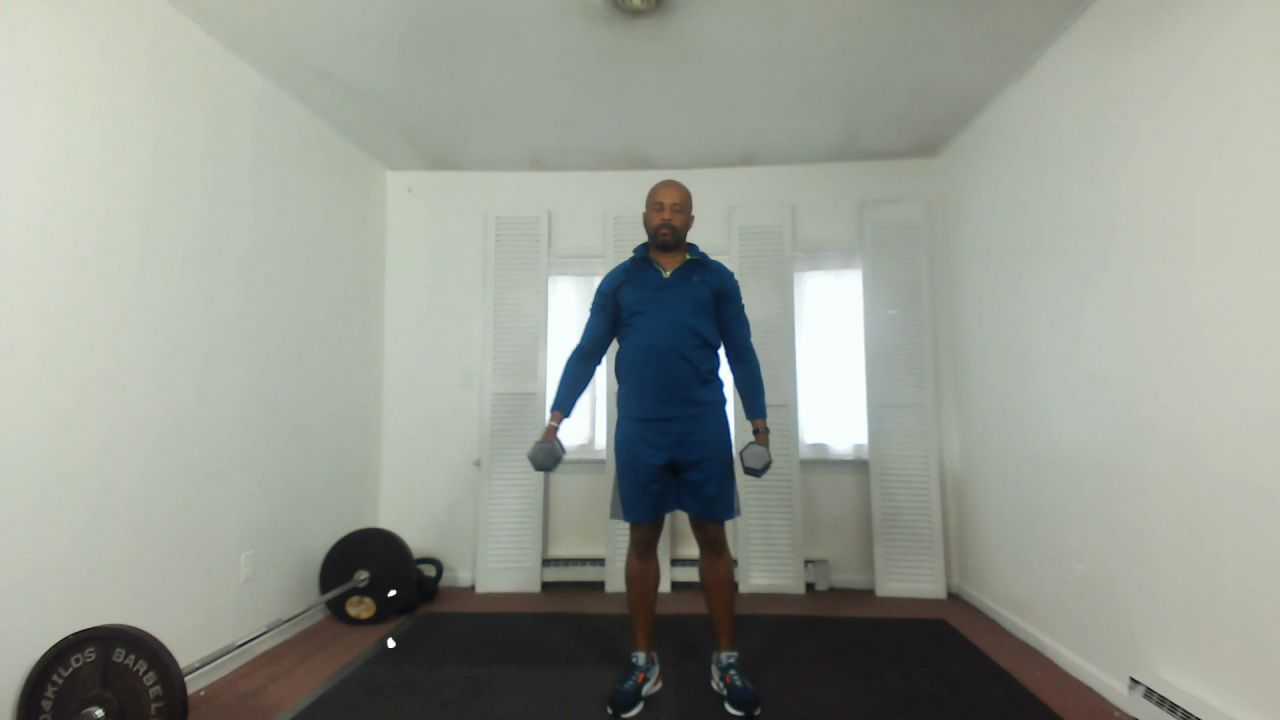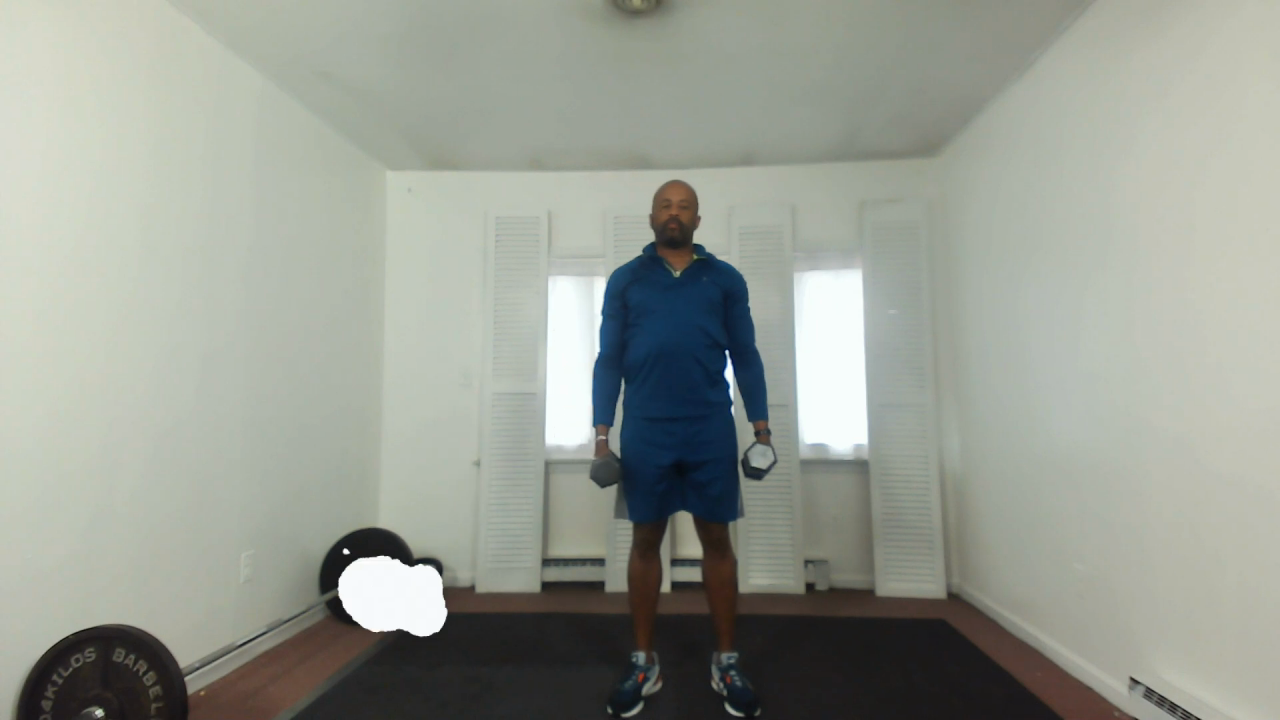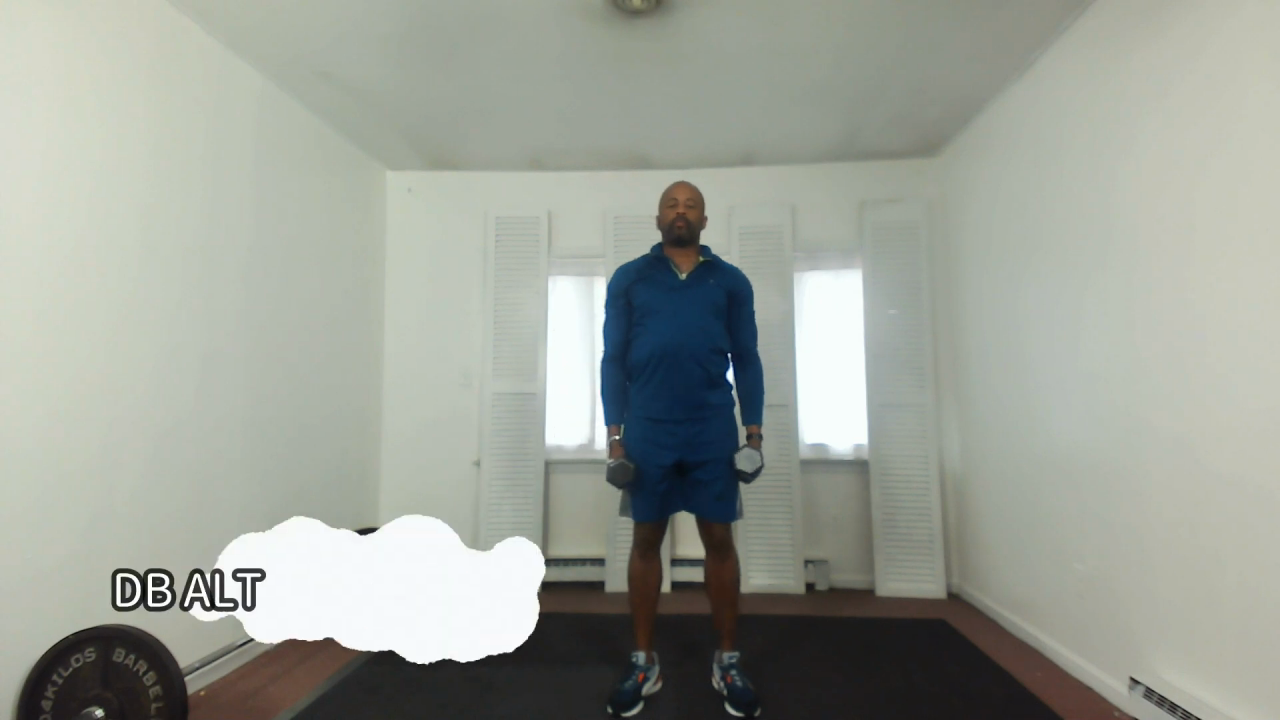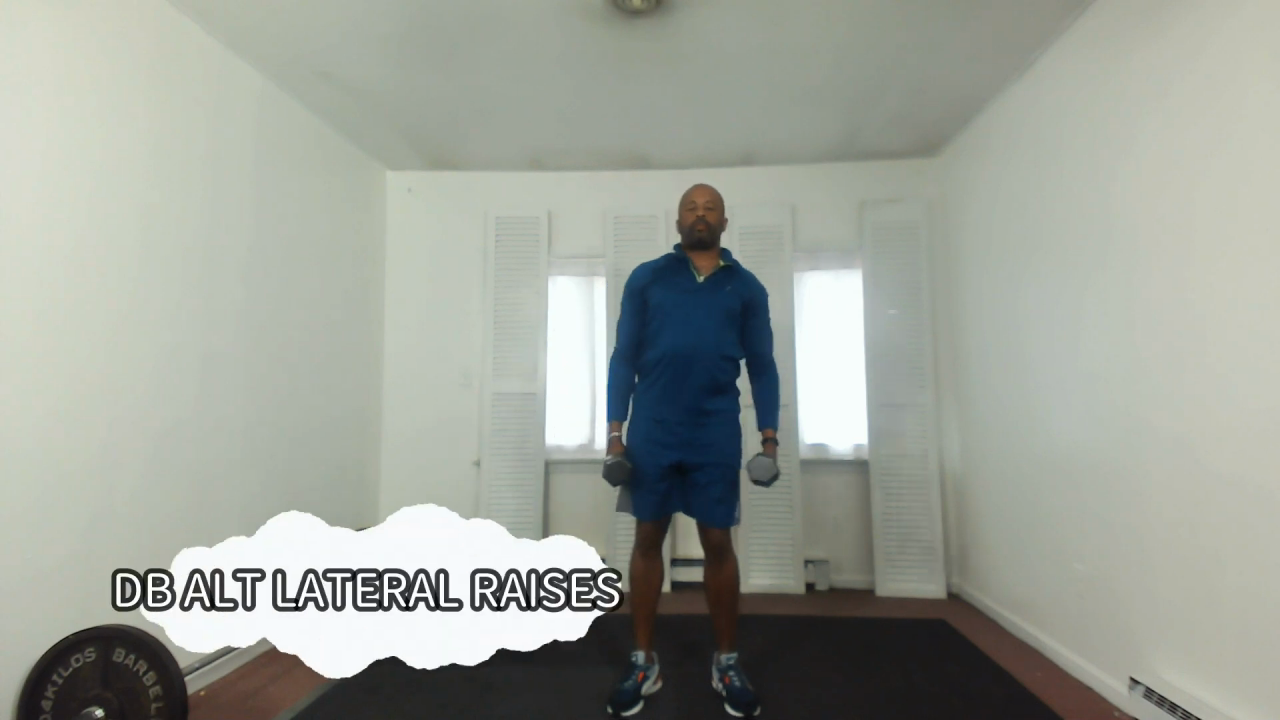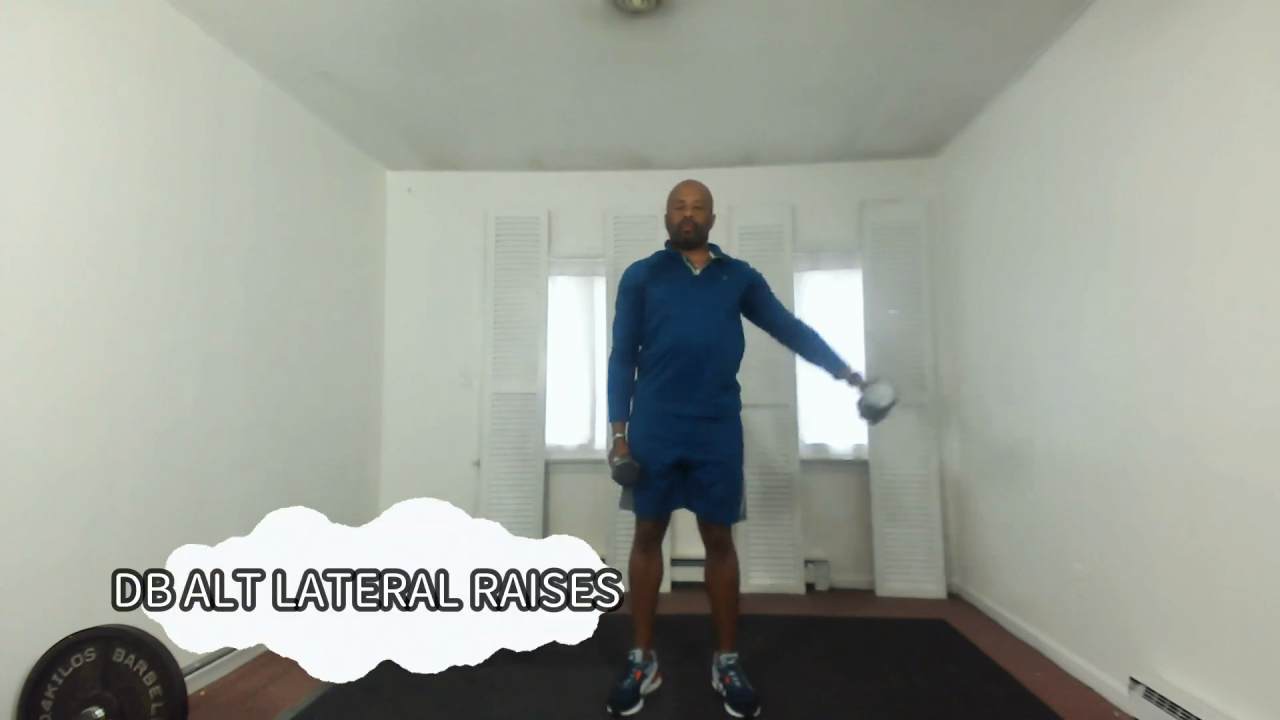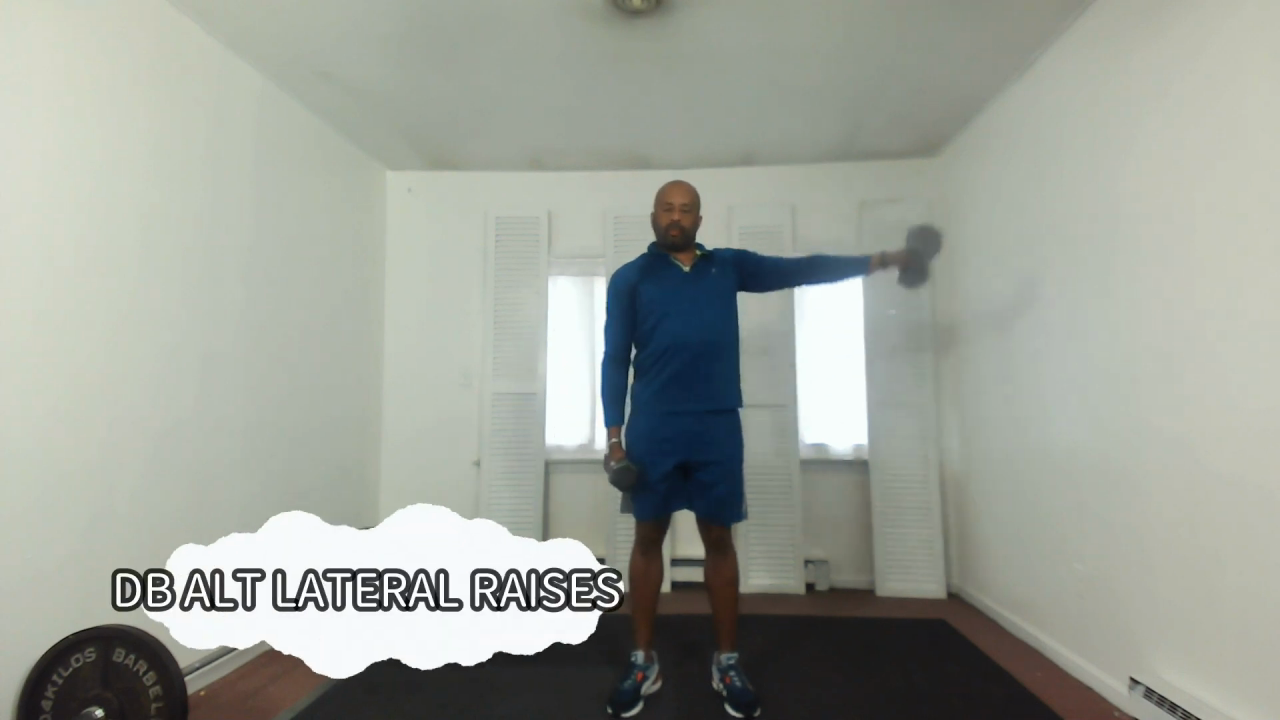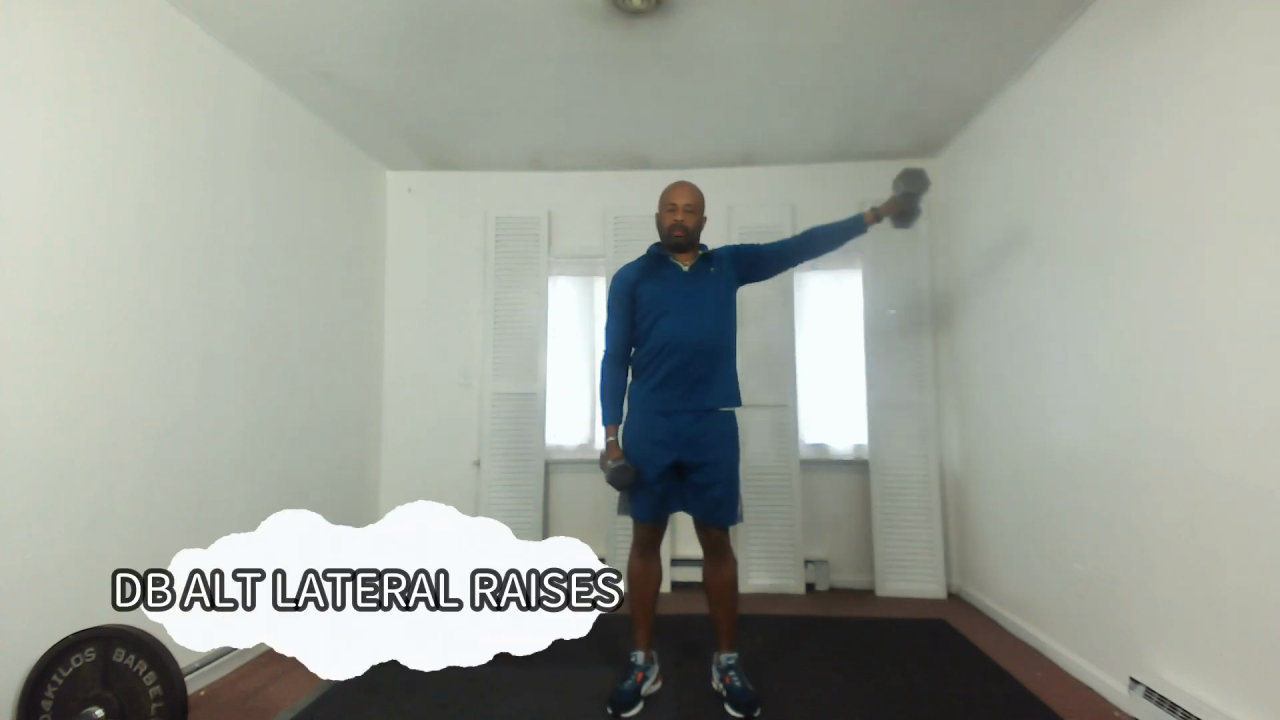
dt=0.3s
person 1, frame 1
left shoulder: (717, 278)
right shoulder: (619, 280)
left elbow: (741, 353)
right elbow: (588, 351)
left wrist: (759, 423)
right wrist: (557, 417)
left hip: (704, 428)
right hip: (640, 430)
left knee: (712, 540)
right knee: (642, 541)
left ankle: (726, 663)
right ankle: (643, 664)
person 1, frame 2
left shoulder: (725, 279)
right shoulder: (625, 280)
left elbow: (746, 356)
right elbow: (609, 359)
left wrist: (762, 425)
right wrist: (601, 431)
left hip: (711, 429)
right hip: (646, 431)
left knee: (716, 541)
right knee: (646, 541)
left ankle: (726, 663)
right ankle: (643, 663)
person 1, frame 3
left shoulder: (731, 281)
right shoulder: (629, 279)
left elbow: (747, 361)
right elbow: (614, 359)
left wrist: (753, 429)
right wrist: (615, 432)
left hip: (713, 430)
right hip: (648, 430)
left knee: (718, 540)
right knee: (646, 541)
left ankle: (728, 662)
right ankle: (643, 663)
person 1, frame 4
left shoulder: (747, 287)
right shoulder: (647, 278)
left elbow: (762, 366)
right elbow: (625, 356)
left wrist: (769, 434)
right wrist: (615, 429)
left hip: (717, 434)
right hip: (653, 430)
left knee: (718, 544)
right knee: (648, 540)
left ankle: (727, 663)
right ankle: (643, 663)
person 1, frame 5
left shoulder: (739, 277)
right shoulder: (640, 276)
left elbow: (787, 326)
right elbow: (622, 355)
left wrist: (843, 370)
right wrist: (618, 430)
left hip: (718, 427)
right hip: (653, 427)
left knee: (719, 540)
right knee: (648, 535)
left ankle: (727, 663)
right ankle: (642, 661)
person 1, frame 6
left shoulder: (729, 266)
right shoulder: (629, 278)
left elbow: (798, 270)
right elbow: (615, 360)
left wrist: (876, 262)
right wrist: (614, 435)
left hip: (717, 426)
right hip: (652, 428)
left knee: (719, 540)
right knee: (648, 538)
left ankle: (727, 662)
right ankle: (642, 662)
person 1, frame 7
left shoulder: (729, 264)
right shoulder: (631, 278)
left elbow: (799, 246)
right elbow: (615, 358)
left wrist: (872, 216)
right wrist: (611, 434)
left hip: (712, 426)
right hip: (649, 428)
left knee: (717, 541)
right knee: (646, 540)
left ankle: (727, 663)
right ankle: (643, 663)
